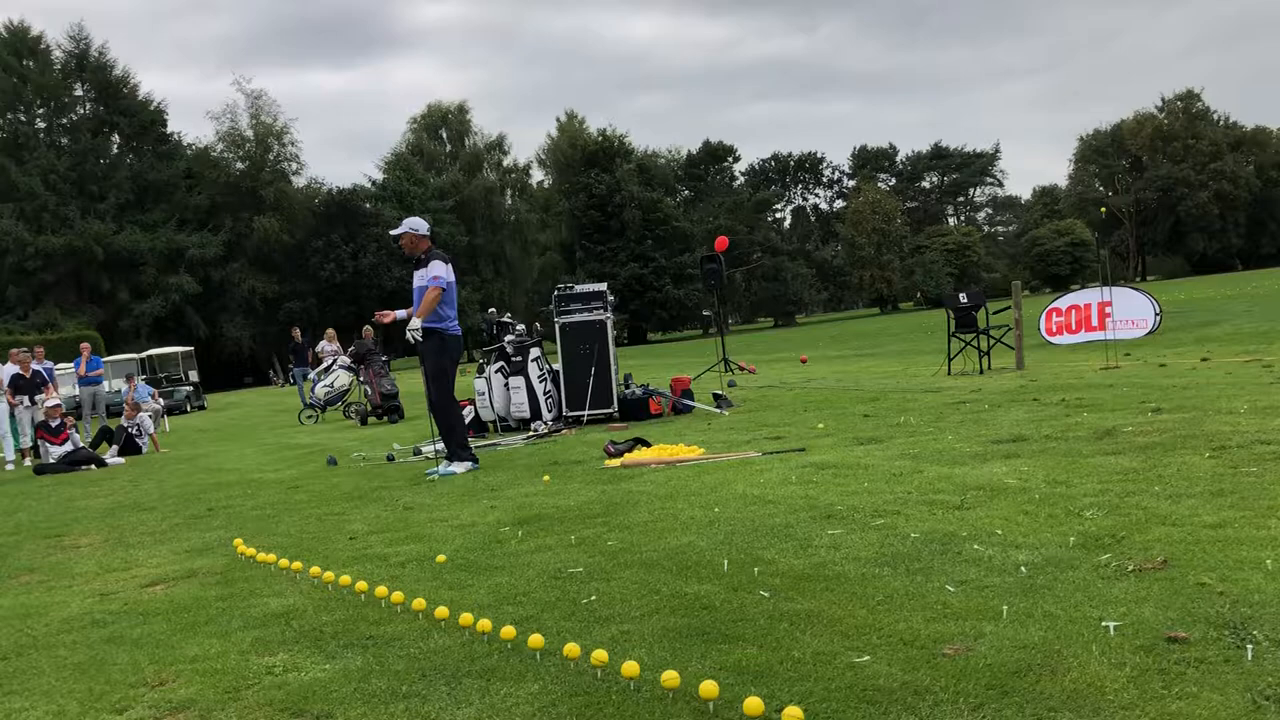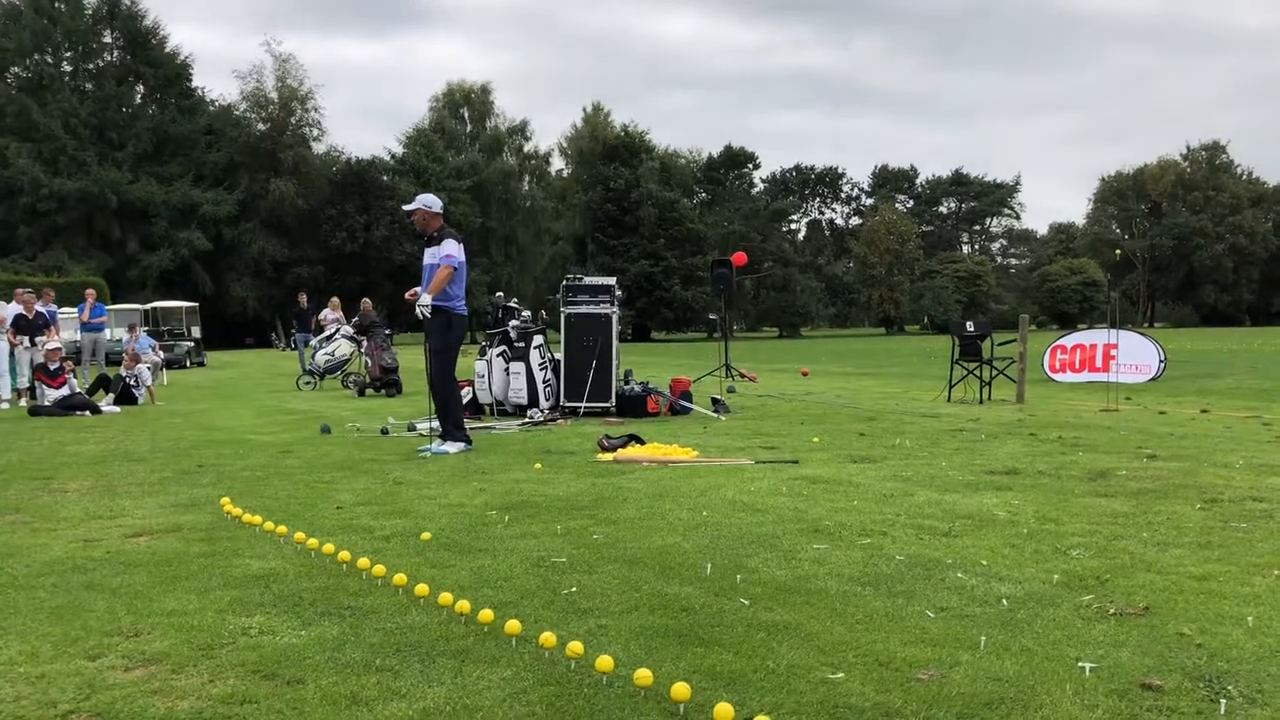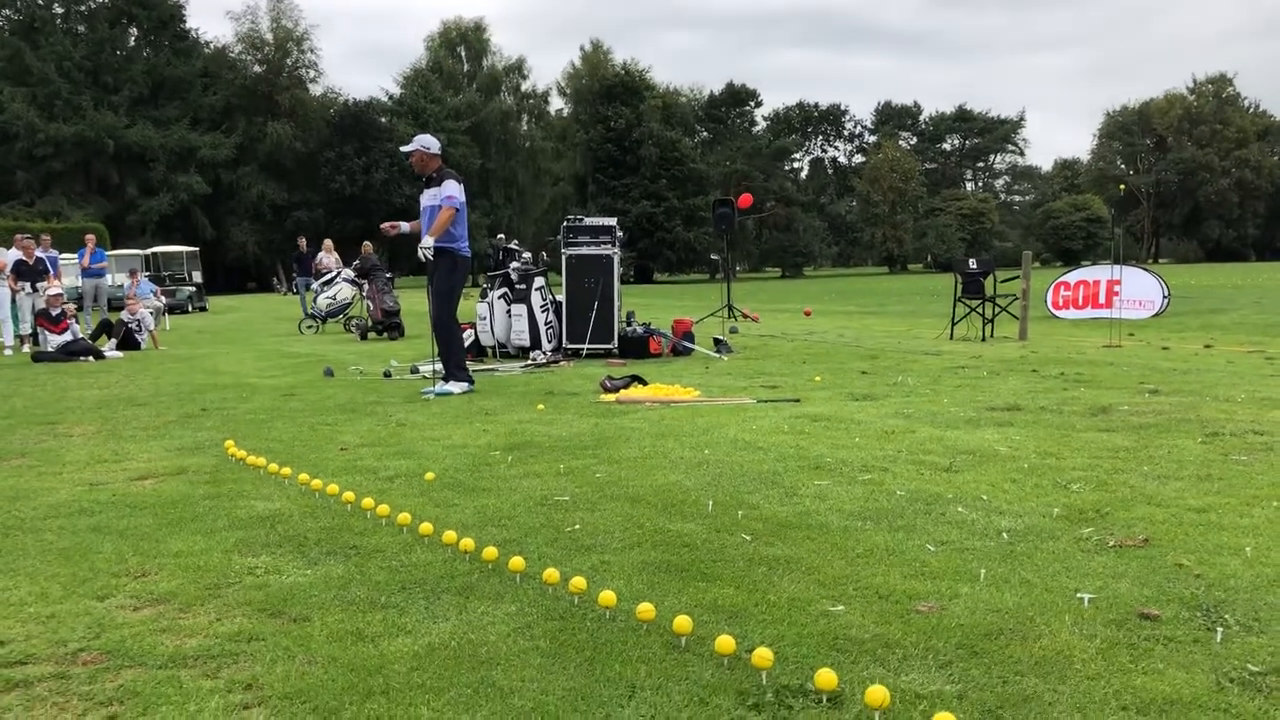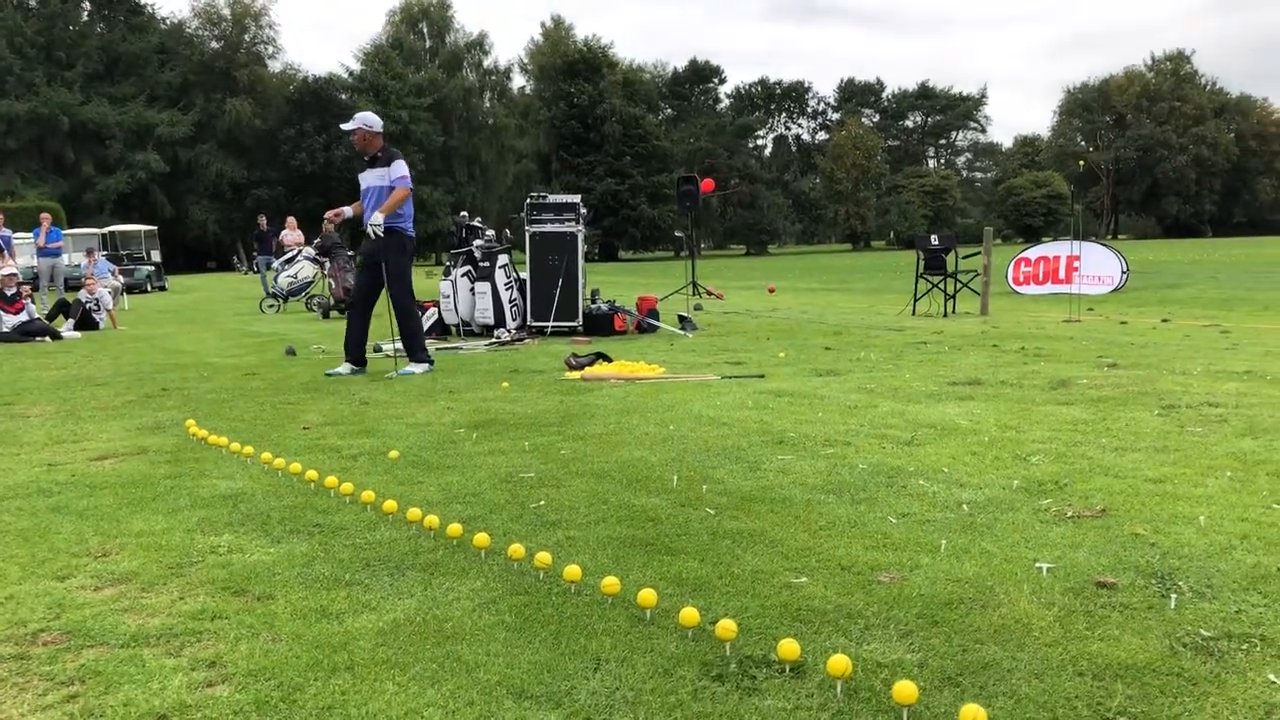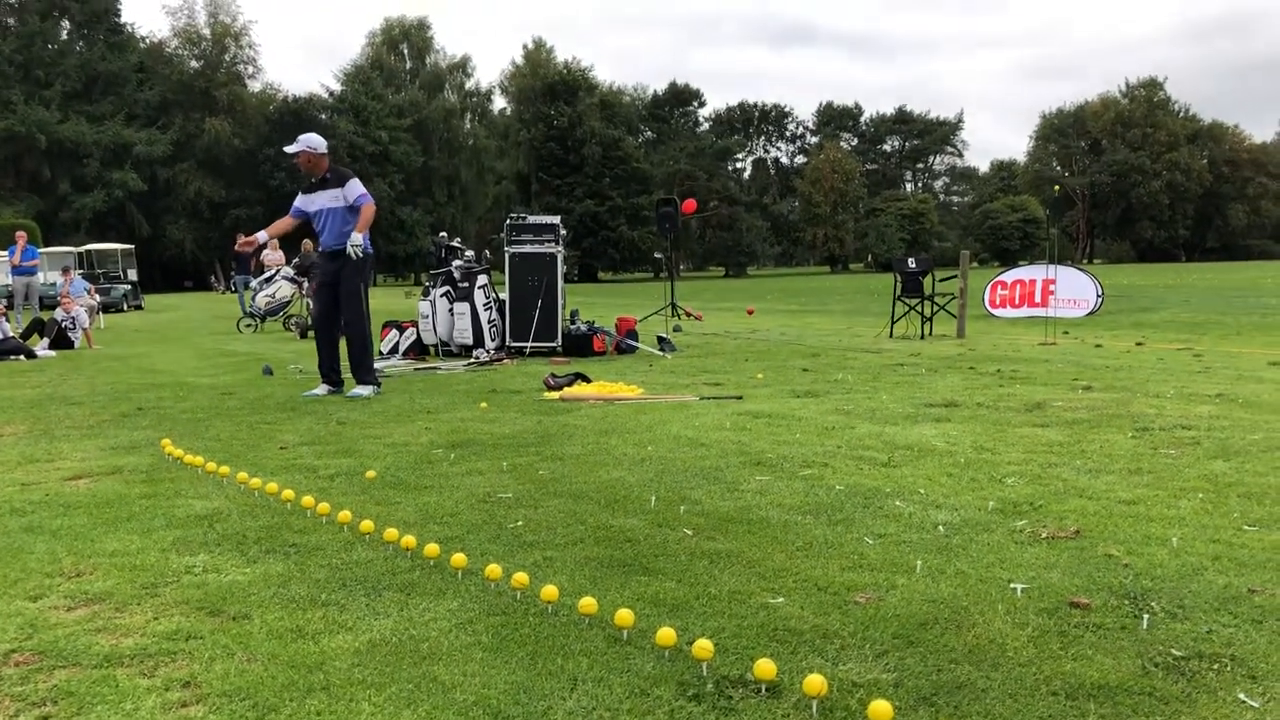
dt=1s
person 1, frame 1
left shoulder: (437, 260)
right shoulder: (419, 264)
left elbow: (436, 291)
left wrist: (416, 320)
right wrist: (398, 314)
left hip: (442, 337)
right hip: (428, 338)
left knee: (443, 398)
right knee: (436, 402)
left ankle: (465, 457)
right ankle: (453, 455)
person 1, frame 2
left shoulder: (449, 239)
right shoulder: (431, 242)
left elbow: (447, 269)
left wrist: (427, 296)
right wrist: (419, 290)
left hip: (448, 317)
right hip: (435, 316)
left knee: (443, 378)
right knee: (436, 379)
left ankle: (459, 438)
right ankle: (447, 435)
person 1, frame 3
left shoulder: (448, 179)
right shoulder: (428, 185)
left elbow: (449, 211)
left wrist: (428, 239)
right wrist: (403, 227)
left hip: (452, 257)
right hip: (437, 258)
left knee: (444, 317)
right knee: (439, 320)
left ankle: (461, 377)
right ankle: (450, 377)
person 1, frame 4
left shoulder: (393, 160)
right shoulder: (366, 167)
left elbow: (403, 190)
left wrist: (381, 214)
right wrist: (346, 212)
left hip: (396, 238)
right hip: (371, 240)
left knee: (401, 300)
right knee: (359, 300)
left ankle: (420, 359)
right ankle: (355, 361)
person 1, frame 5
left shoulder: (344, 179)
right shoulder: (308, 190)
left elbow: (369, 207)
right elbow: (290, 220)
left wrist: (357, 234)
right wrist: (259, 238)
left hip: (353, 256)
right hip: (327, 258)
left knee: (355, 320)
right knee: (323, 320)
left ankle: (367, 381)
right ankle: (331, 381)
